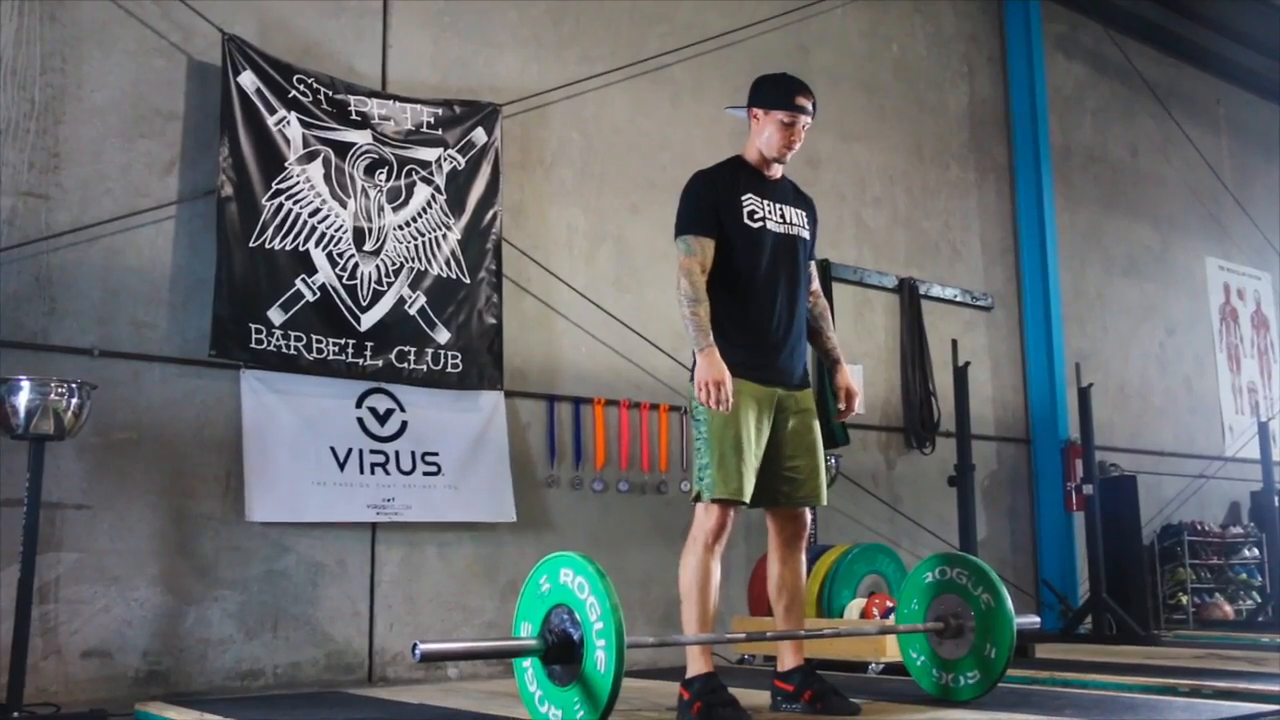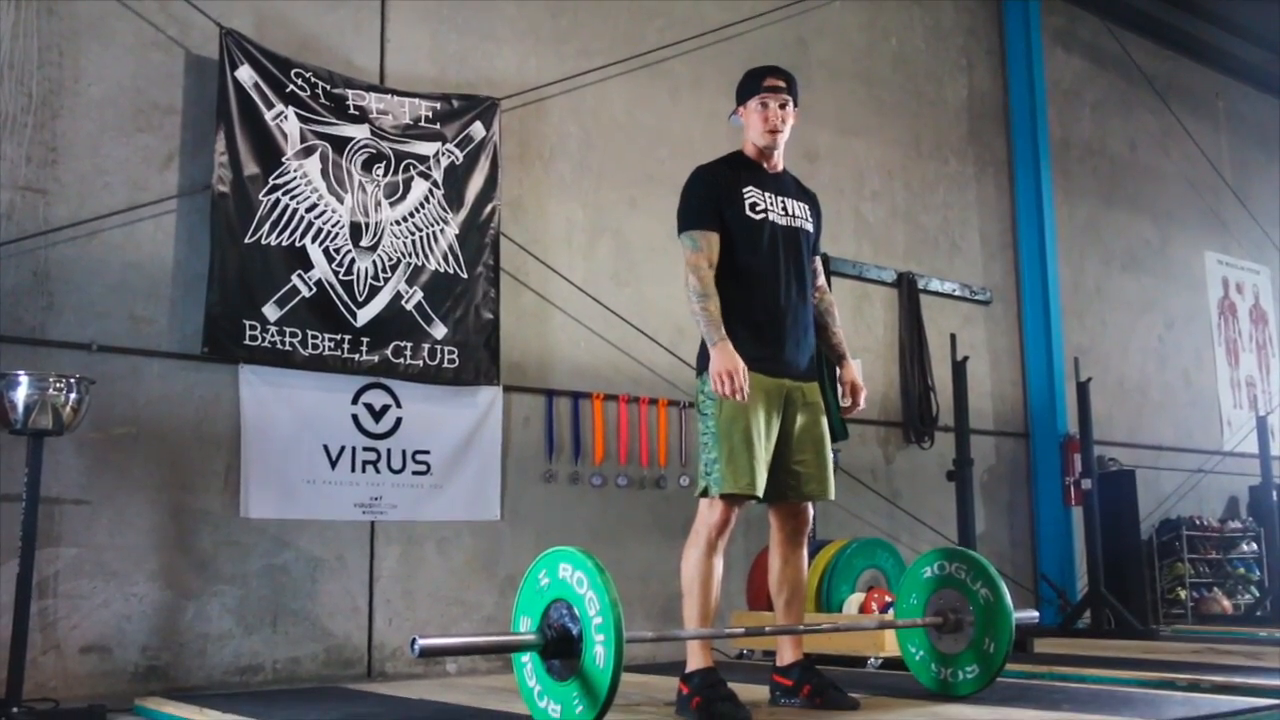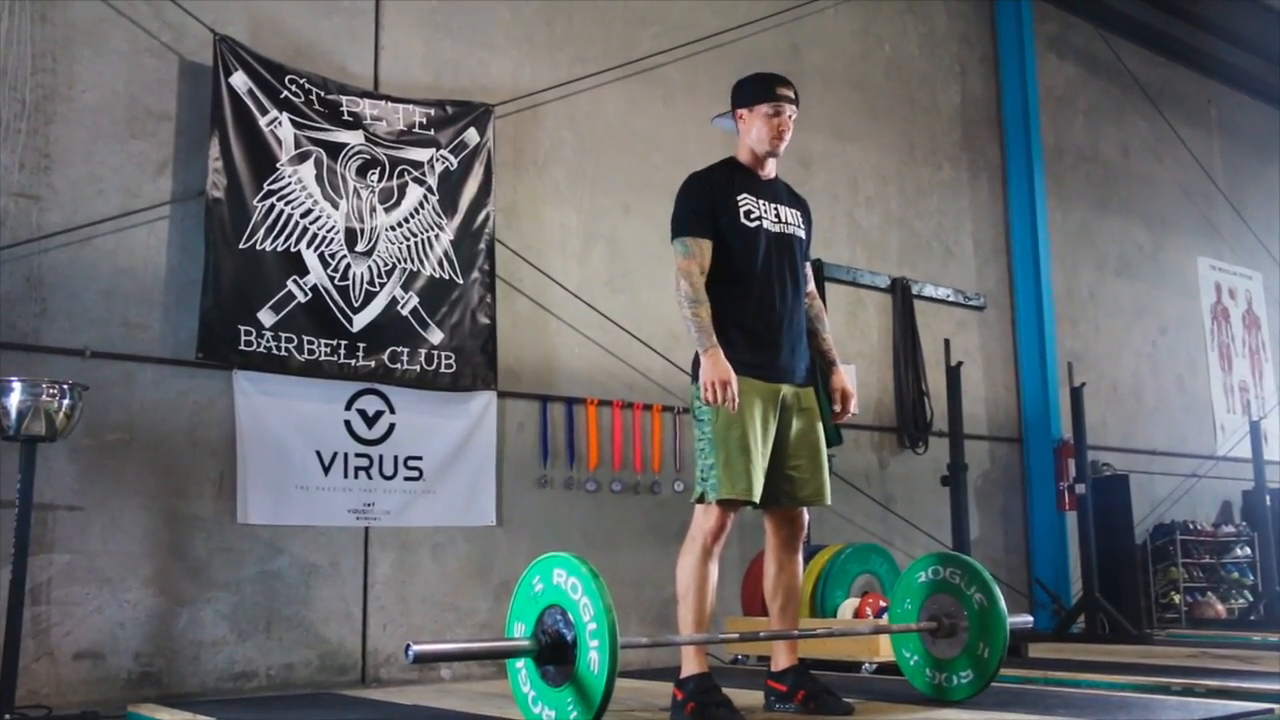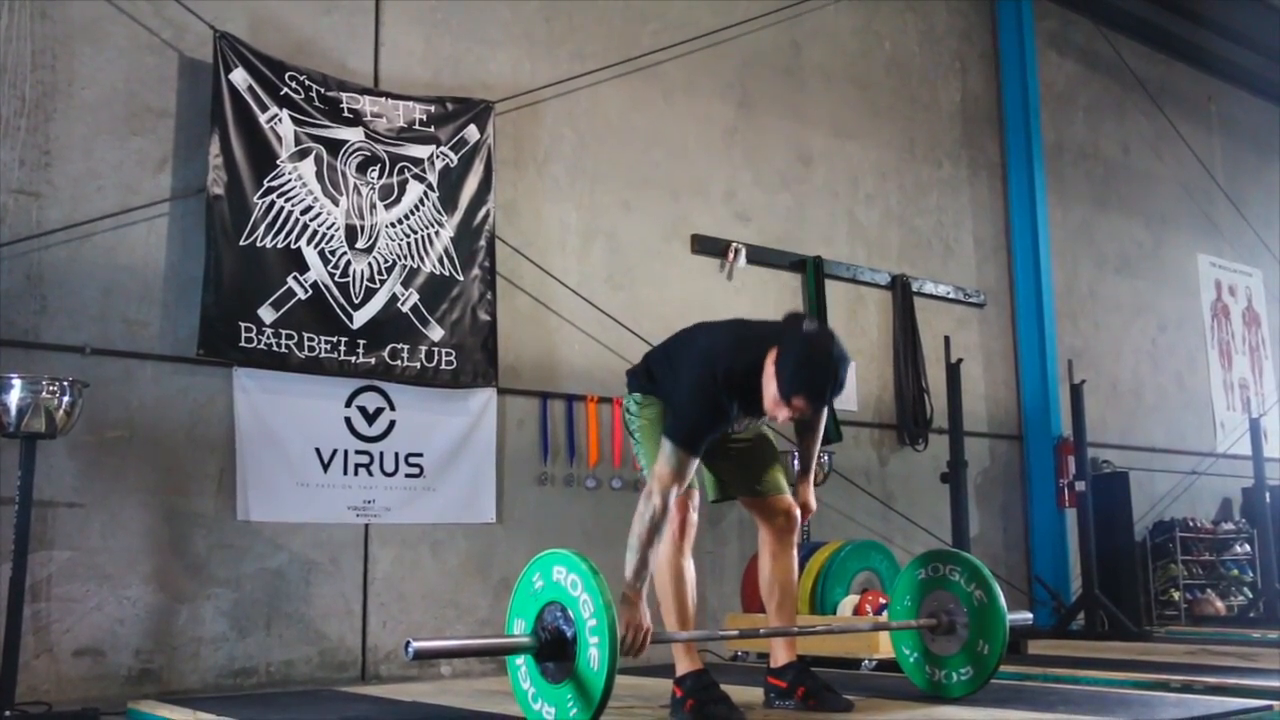
dt=1s
person 1, frame 1
left shoulder: (801, 204)
right shoulder: (712, 187)
right elbow: (691, 276)
left wrist: (837, 364)
right wrist: (708, 352)
left hip: (791, 383)
right hip: (734, 377)
left knee: (793, 523)
right knee: (716, 514)
person 1, frame 2
left shoulder: (804, 197)
right shoulder: (713, 180)
right elbow: (698, 272)
left wrist: (843, 358)
right wrist: (721, 346)
left hip: (799, 375)
right hip: (741, 369)
left knee: (795, 514)
right knee: (719, 508)
left ankle: (790, 667)
person 1, frame 3
left shoulder: (794, 203)
right shoulder: (708, 187)
right elbow: (690, 278)
left wrist: (832, 366)
right wrist: (710, 352)
left hip: (794, 381)
right hip: (736, 375)
left knee: (790, 522)
right knee: (715, 516)
person 1, frame 4
left shoulder: (813, 365)
right shoulder: (710, 384)
left elbow: (813, 413)
right elbow: (660, 495)
left wrist: (806, 479)
right wrist: (632, 600)
left hip: (733, 417)
right hip: (659, 398)
left knee: (784, 516)
right knee: (681, 514)
left ankle: (784, 672)
right ankle: (689, 680)
